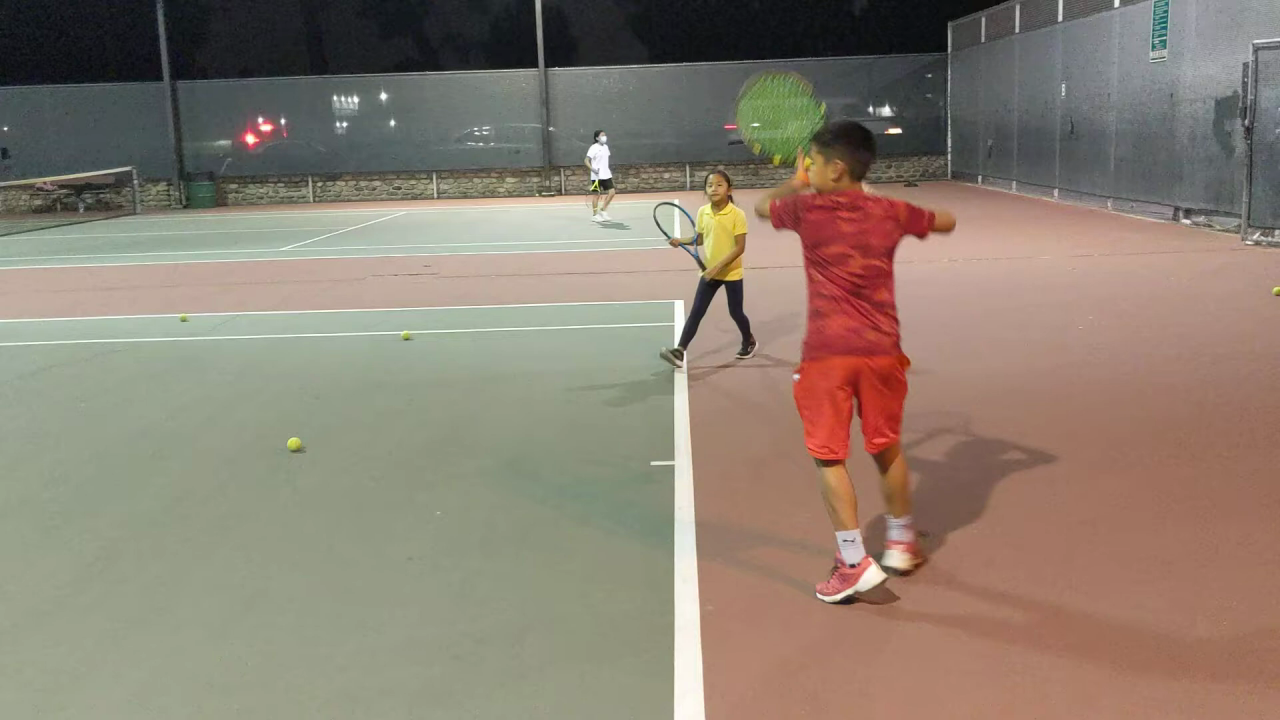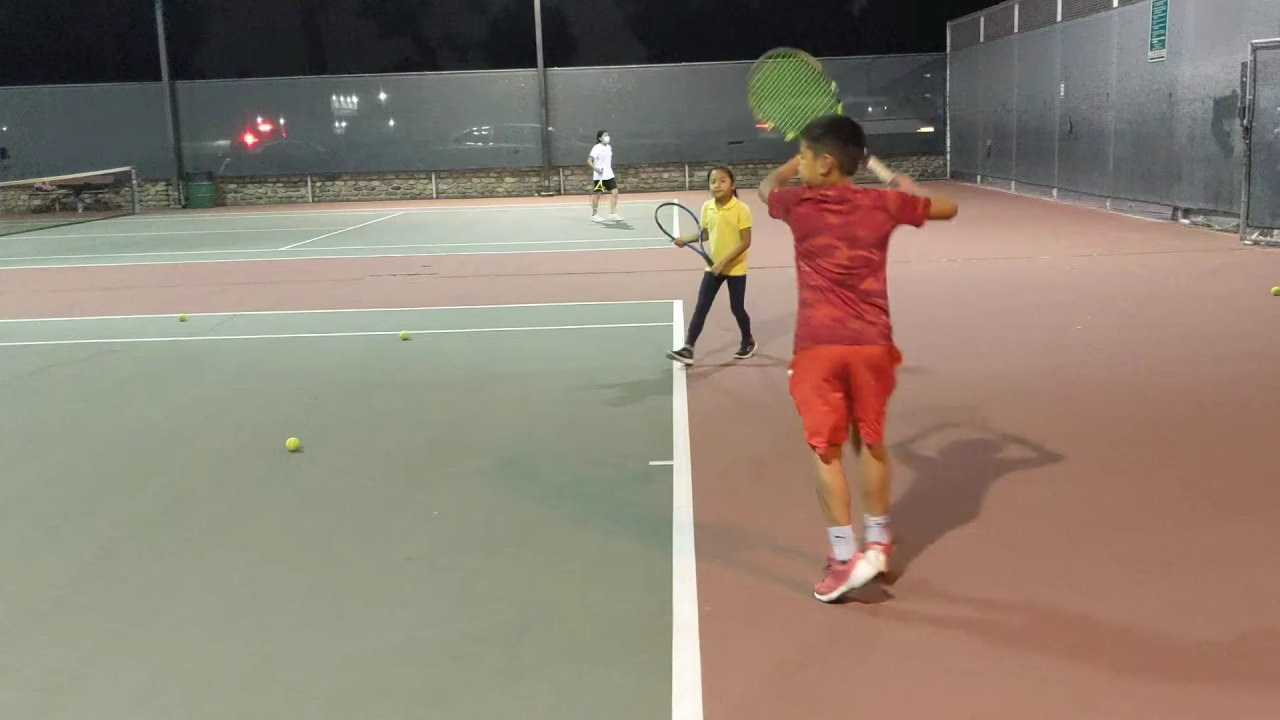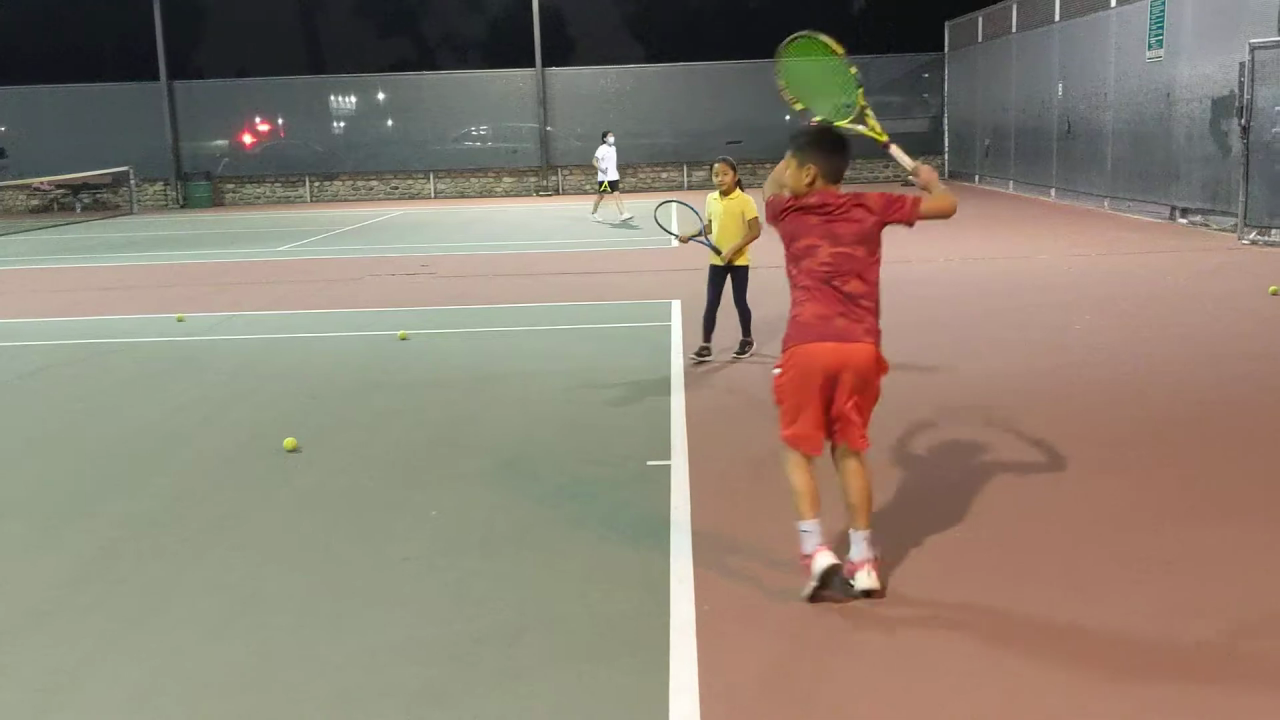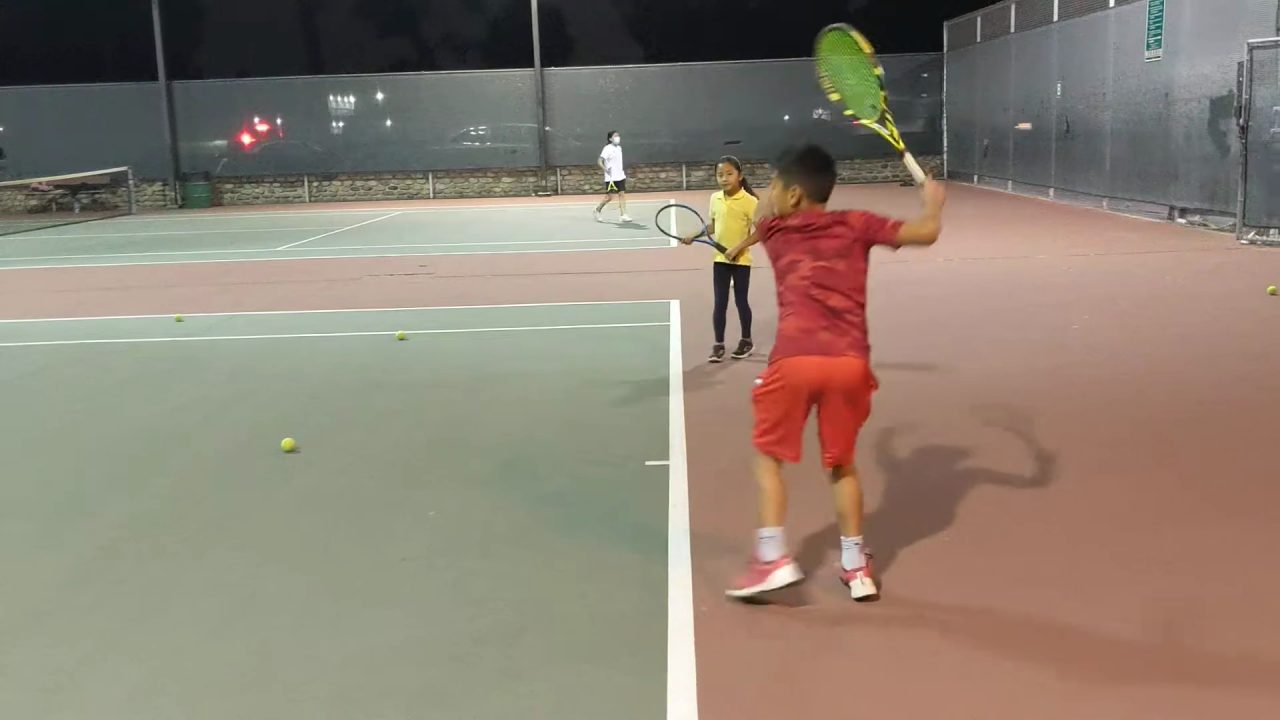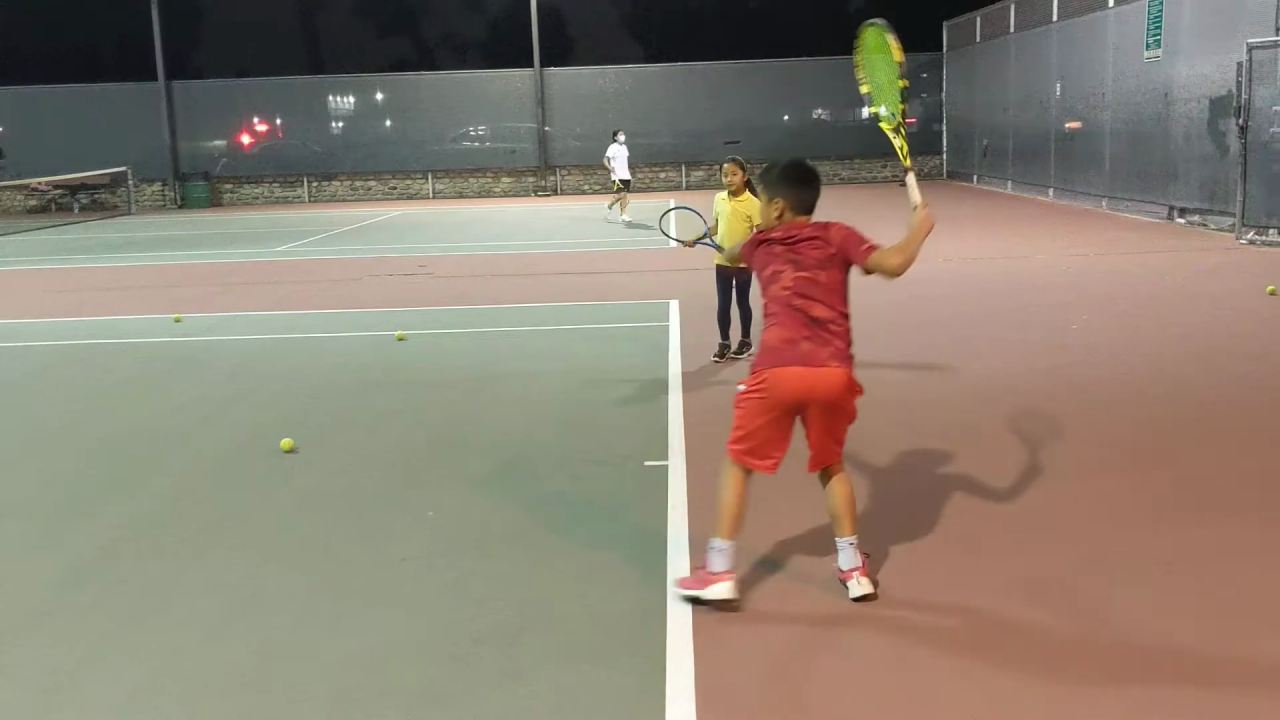
dt=0.1s
person 1, frame 1
left shoulder: (808, 209)
right shoulder: (891, 211)
left elbow: (761, 206)
right elbow: (947, 222)
left wrist: (796, 186)
left hip: (827, 353)
right hip: (881, 351)
left knee: (829, 459)
right knee: (886, 449)
left ankle: (854, 562)
right ankle: (901, 541)
person 1, frame 2
left shoulder: (800, 201)
right shoulder: (883, 203)
left elbow: (766, 190)
right elbow: (948, 208)
left wrist: (787, 169)
right wrist: (910, 189)
left hip: (819, 344)
right hip: (872, 342)
left knee: (824, 451)
right knee: (870, 443)
left ankle: (845, 558)
right ankle: (878, 544)
person 1, frame 3
left shoulder: (787, 211)
right shoulder: (872, 206)
left elbow: (769, 191)
right elbow: (945, 207)
left wrist: (783, 171)
right wrist: (931, 182)
left hip: (808, 347)
right hip: (861, 347)
left knee: (797, 451)
right knee: (850, 453)
left ankle: (817, 549)
right ankle: (862, 563)
person 1, frame 4
left shoulder: (774, 231)
right shoulder: (856, 225)
left elbow: (762, 217)
right elbow: (925, 233)
left wrist: (773, 198)
right wrist: (934, 200)
left hip: (794, 361)
right hip: (849, 362)
left knee: (768, 455)
right knee: (841, 464)
left ankle: (772, 559)
right ankle: (855, 567)
person 1, frame 5
left shoulder: (761, 247)
right shoulder: (837, 236)
left elbow: (737, 255)
right elbow: (895, 264)
left wrist: (736, 250)
right wrist: (918, 230)
left hip: (777, 372)
right hip: (833, 373)
left knee: (737, 465)
right knee: (830, 469)
left ankle: (717, 571)
right ankle: (854, 568)
person 2, frame 1
left shoulder: (737, 215)
right shoulder: (703, 213)
left elbow: (740, 248)
left wrist: (718, 266)
right wrist: (681, 241)
left hip: (732, 273)
right hip: (710, 272)
left knee: (736, 313)
right knee: (696, 312)
left ankle: (749, 342)
right ankle: (679, 351)
person 2, frame 2
left shoulder: (741, 209)
right shoulder: (707, 208)
left elbow: (746, 242)
left wrist: (724, 260)
right wrist: (686, 240)
left hip: (736, 268)
right hip: (714, 267)
left knee: (737, 309)
right knee: (701, 307)
left ankle: (748, 341)
right ankle: (687, 349)
person 2, frame 3
left shoulder: (745, 200)
right shoulder: (711, 199)
left elbow: (754, 231)
left wrist: (733, 249)
right wrist: (691, 235)
left hip: (739, 260)
right hip: (717, 260)
left knee: (740, 302)
right knee: (712, 303)
left ankle: (747, 340)
right ankle: (705, 346)
person 2, frame 4
left shoulder: (749, 201)
right shoulder: (715, 199)
right wrist: (693, 236)
left hip: (741, 260)
right hip: (720, 259)
left knee: (741, 302)
right knee: (720, 303)
left ankle: (746, 341)
right ankle: (718, 345)
person 2, frame 5
left shoulder: (752, 203)
right shoulder: (719, 199)
left hip: (742, 262)
right hip: (722, 260)
left knee: (742, 303)
right knee: (724, 304)
left ankle: (746, 341)
right ankle: (724, 344)
